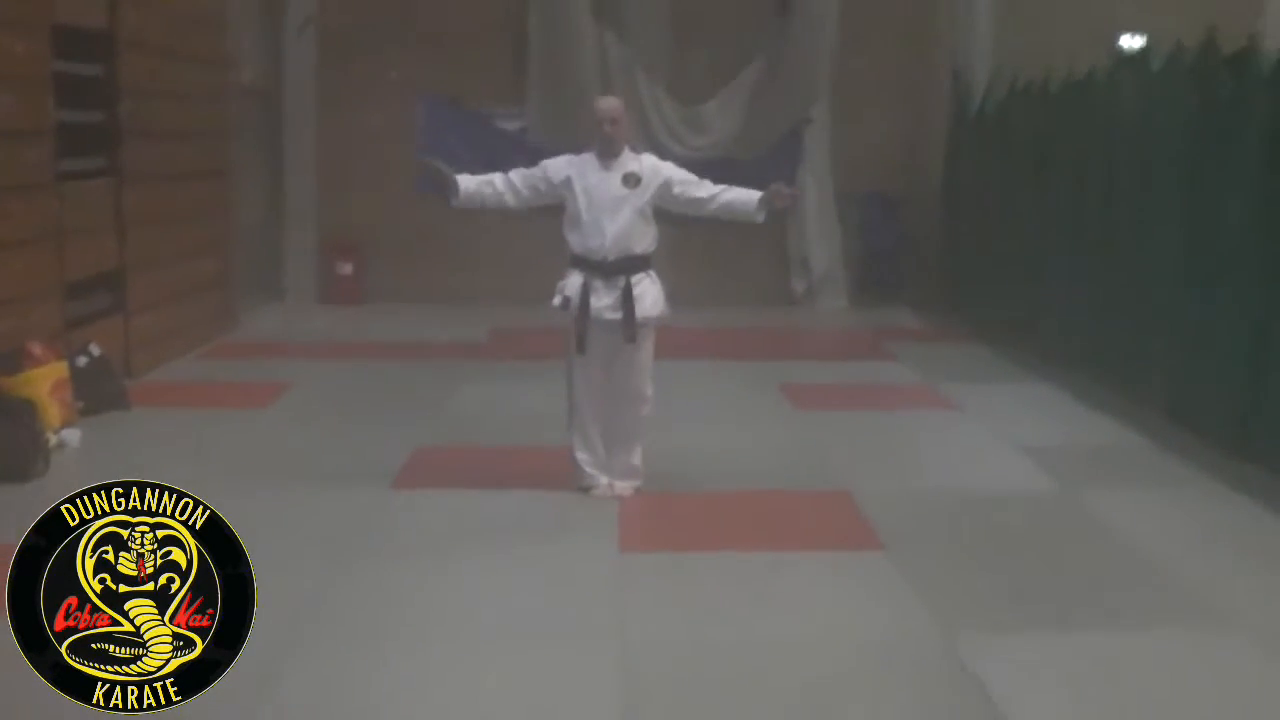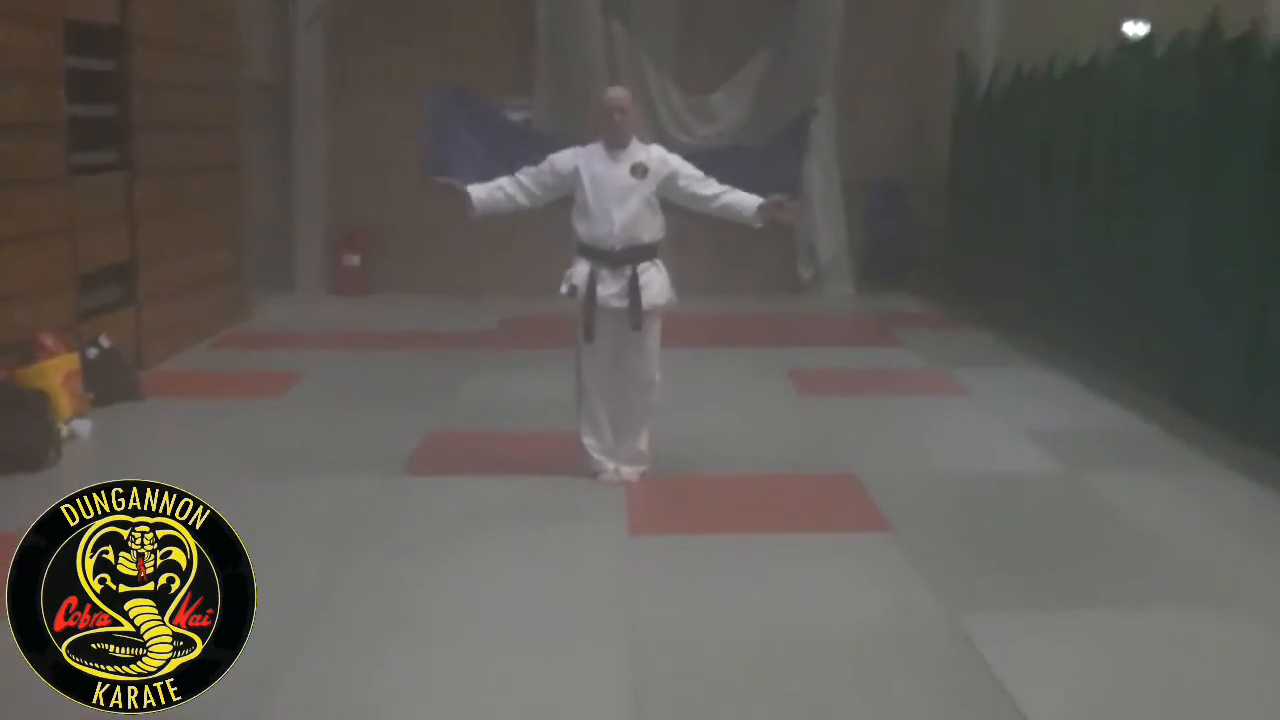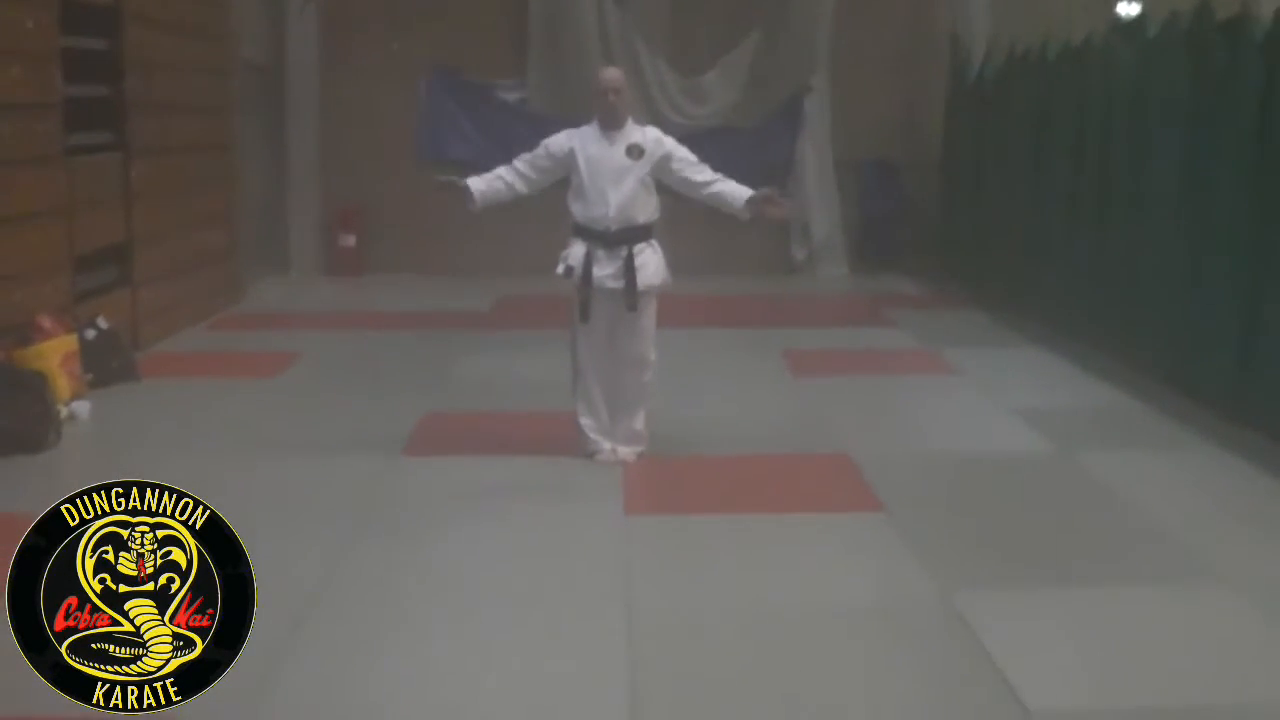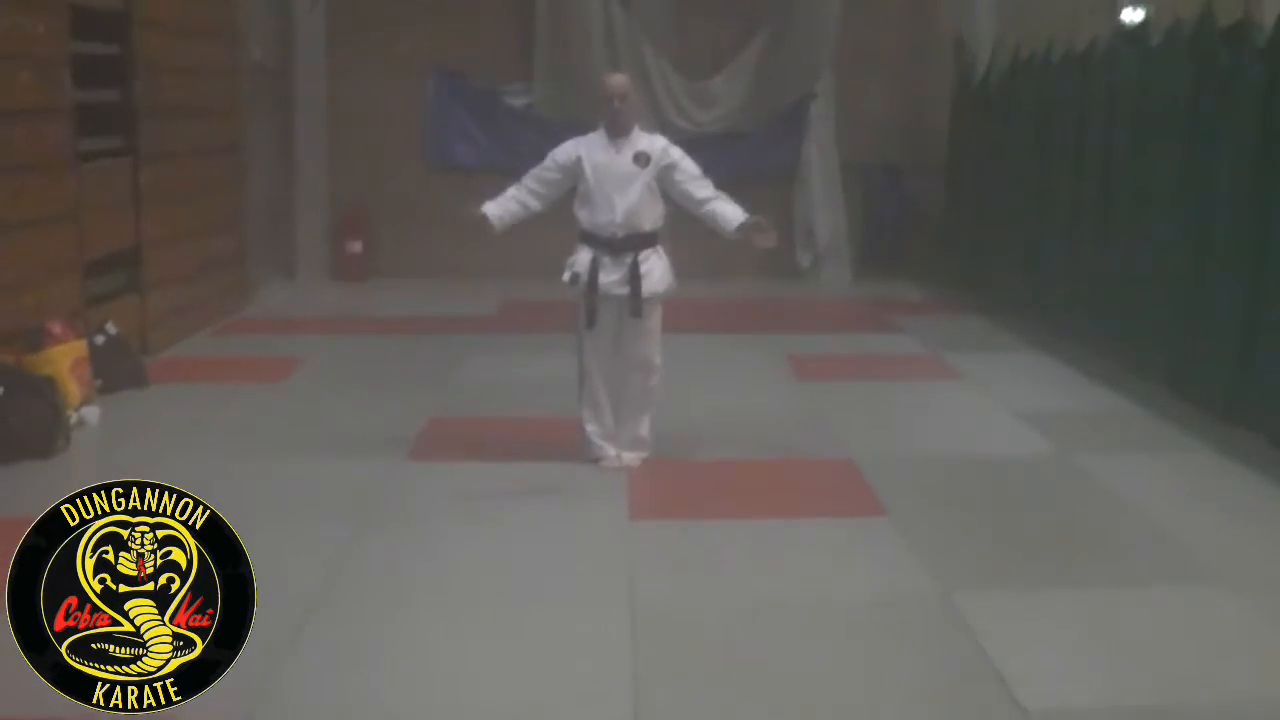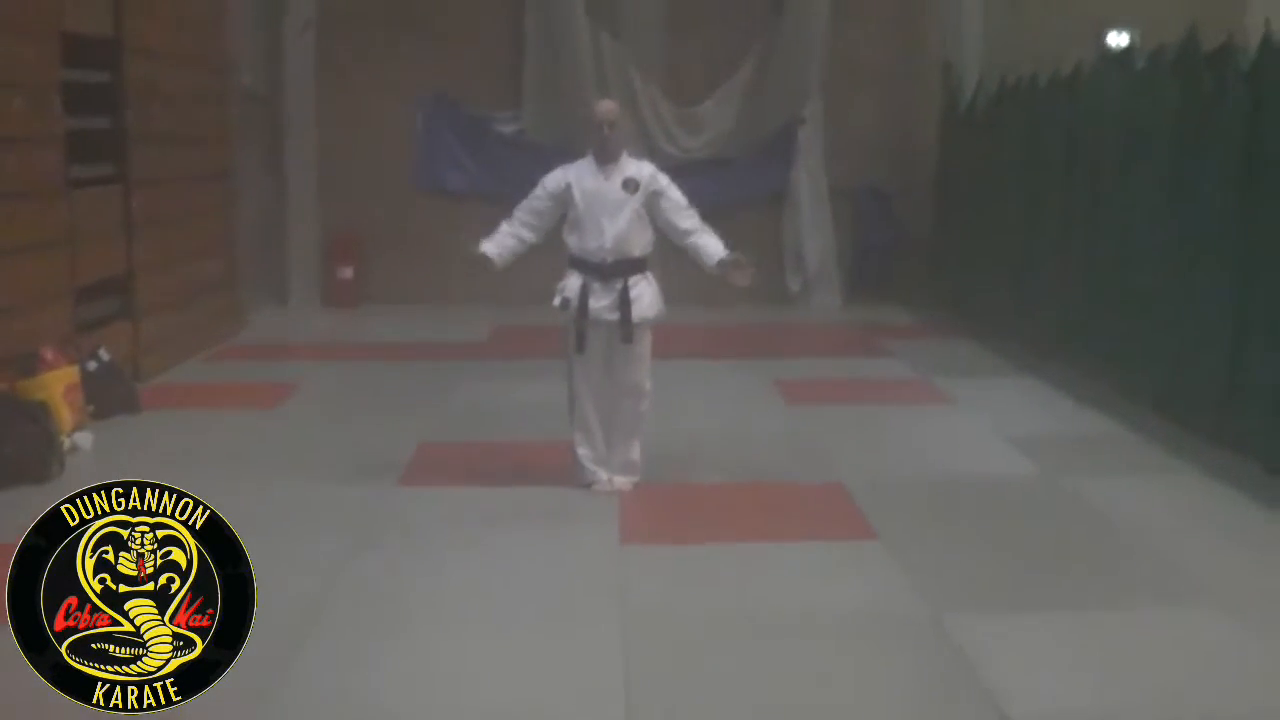
dt=0.1s
person 1, frame 1
left shoulder: (652, 170)
right shoulder: (565, 169)
left elbow: (705, 194)
right elbow: (511, 187)
left wrist: (760, 201)
right wrist: (458, 184)
left hip: (634, 291)
right hip: (587, 290)
left knee: (632, 388)
right knee: (587, 387)
left ankle: (624, 471)
right ankle: (595, 472)
person 1, frame 2
left shoulder: (658, 160)
right shoulder: (574, 160)
left elbow: (708, 192)
right elbow: (521, 187)
left wrist: (759, 207)
right wrist: (471, 195)
left hip: (641, 279)
right hip: (594, 278)
left knee: (639, 375)
right knee: (596, 374)
left ankle: (631, 456)
right ankle: (603, 458)
person 1, frame 3
left shoulder: (653, 142)
right shoulder: (570, 142)
left elbow: (701, 177)
right elbow: (519, 173)
left wrist: (749, 199)
right wrist: (471, 188)
left hip: (636, 259)
right hip: (590, 259)
left knee: (635, 355)
right knee: (591, 354)
left ankle: (627, 436)
right ankle: (599, 438)
person 1, frame 4
left shoulder: (659, 149)
right shoulder: (577, 150)
left elbow: (700, 192)
right elbow: (531, 190)
left wrist: (742, 224)
right wrist: (490, 215)
left hip: (643, 266)
right hip: (597, 266)
left knee: (641, 360)
right knee: (597, 360)
left ankle: (632, 442)
right ankle: (603, 443)
person 1, frame 5
left shoulder: (646, 176)
right shoulder: (567, 177)
left elbow: (686, 222)
right elbow: (524, 222)
left wrist: (722, 258)
right wrist: (489, 254)
left hip: (632, 292)
right hip: (586, 291)
left knee: (631, 385)
right knee: (587, 385)
left ankle: (623, 466)
right ankle: (595, 468)
